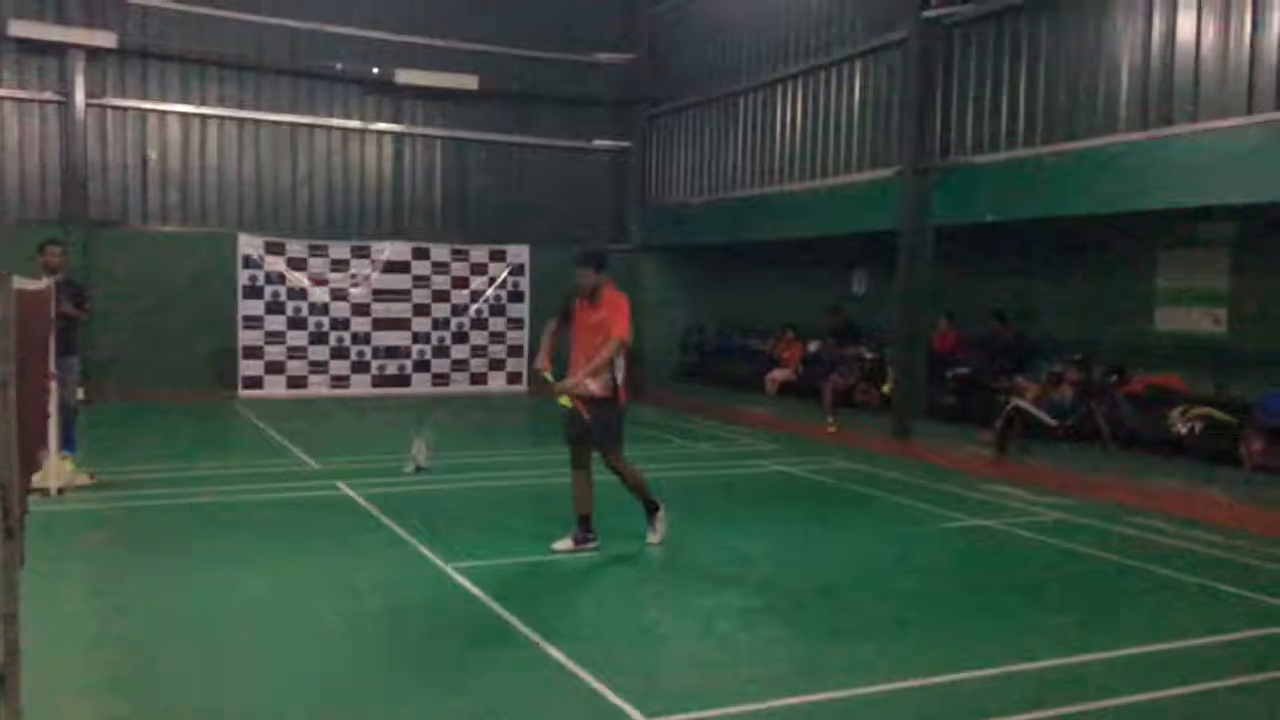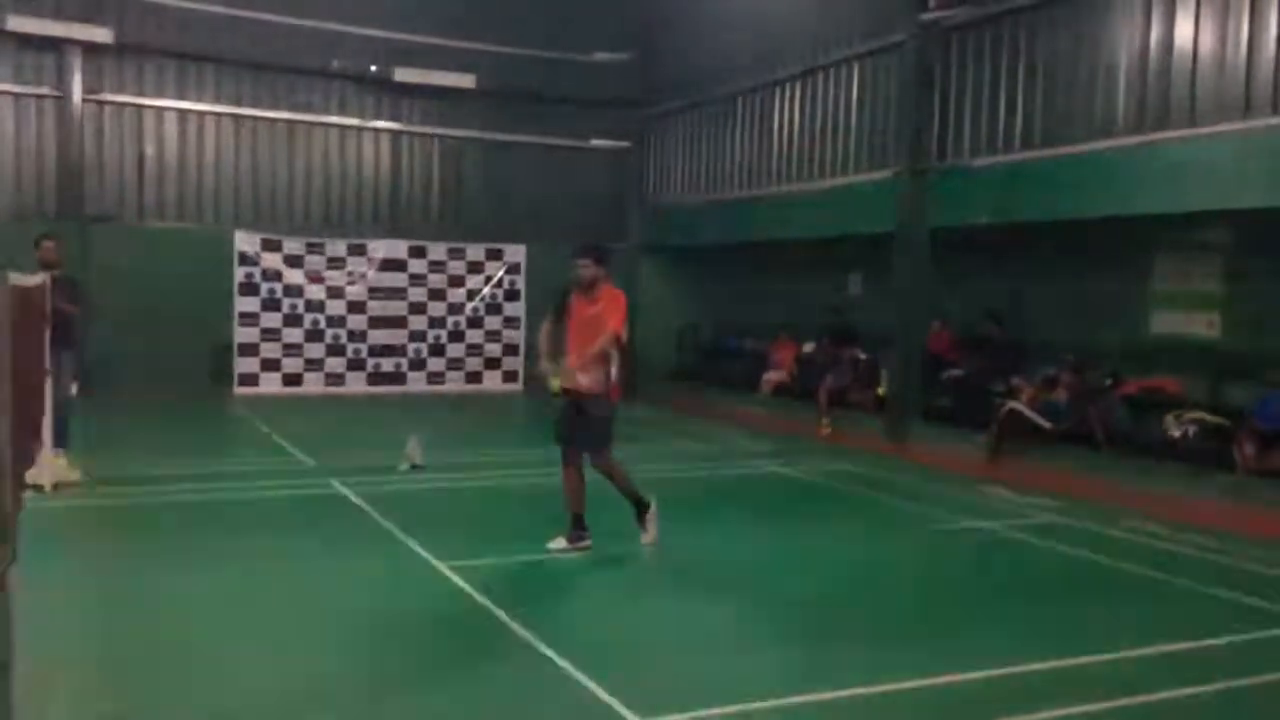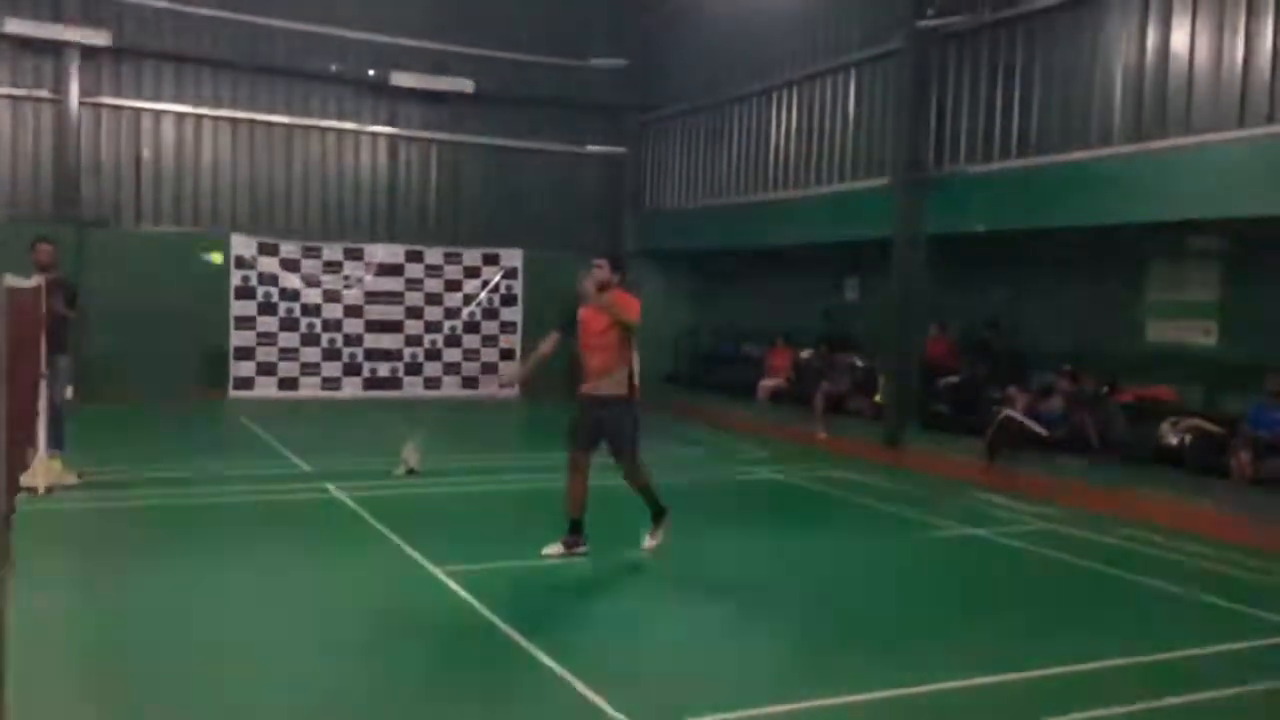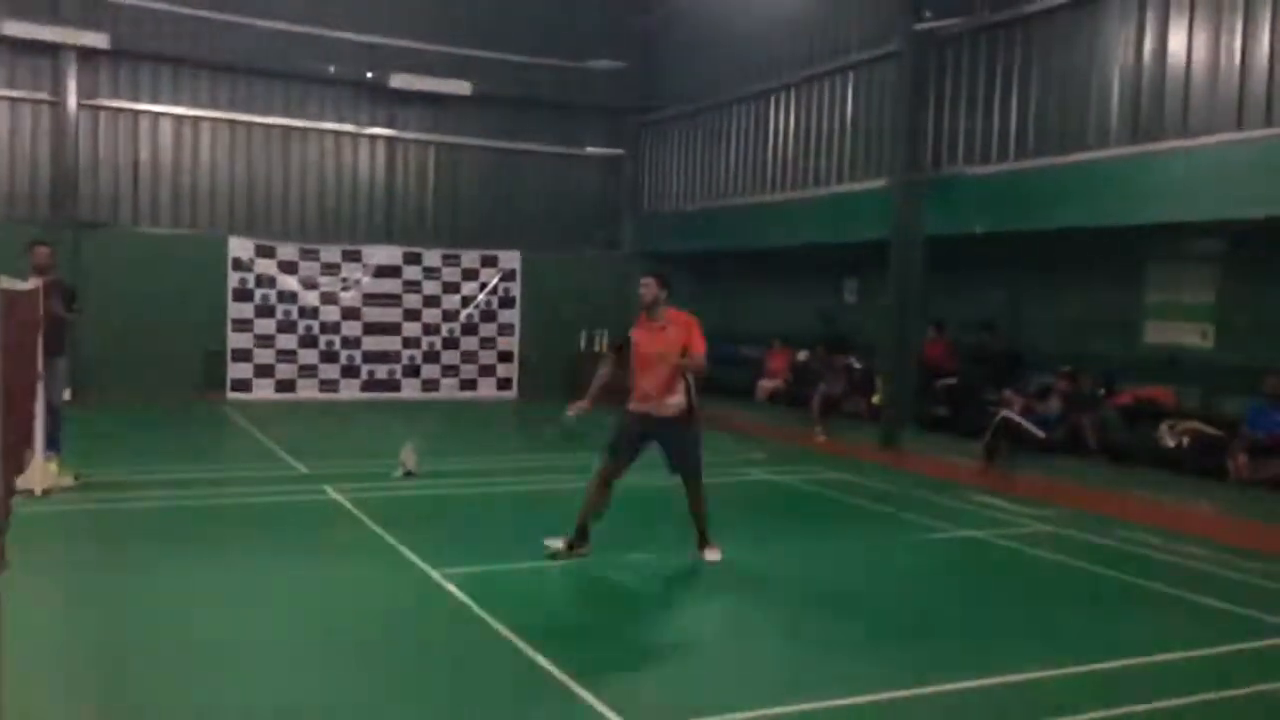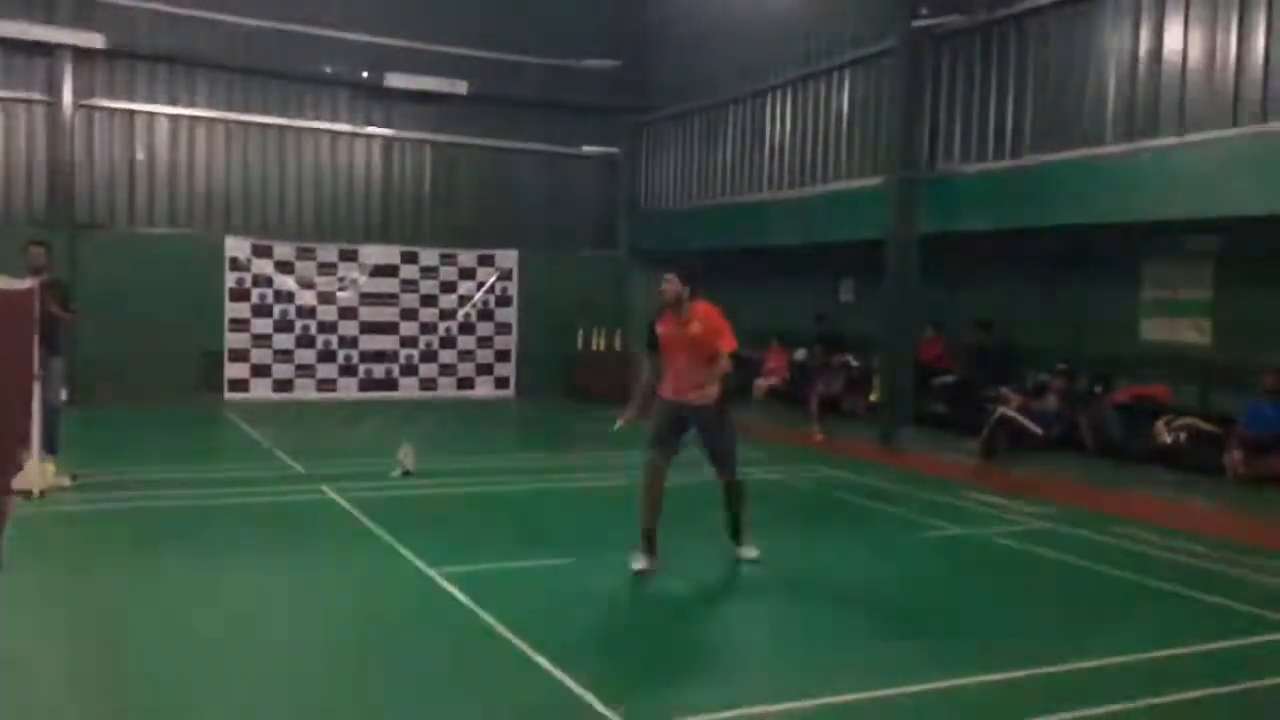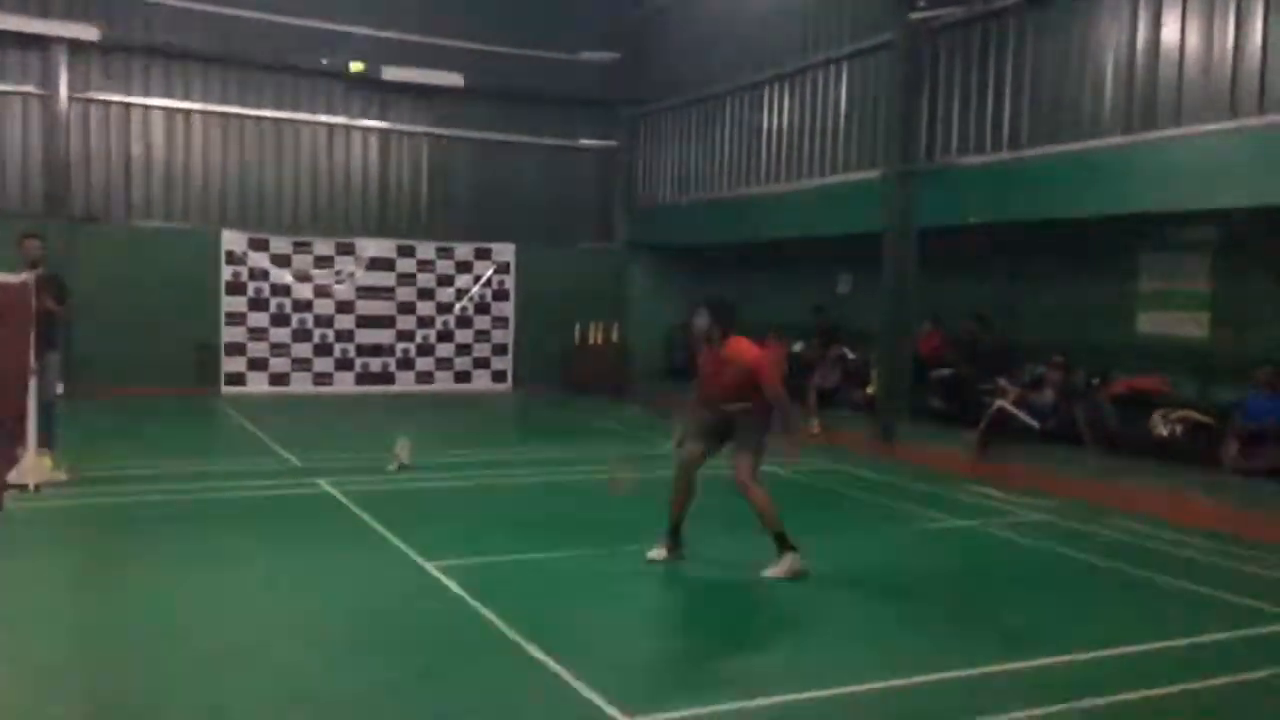
dt=0.3s
person 1, frame 1
left shoulder: (618, 303)
right shoulder: (576, 301)
left elbow: (613, 348)
right elbow: (553, 327)
left wrist: (579, 377)
right wrist: (543, 356)
left hip: (605, 394)
right hip: (576, 393)
left knee: (613, 459)
right knee: (578, 460)
left ankle: (653, 509)
right ankle: (585, 532)
person 1, frame 2
left shoulder: (614, 299)
right shoulder: (573, 297)
left elbow: (606, 340)
right elbow: (550, 325)
left wrist: (572, 363)
right wrist: (546, 358)
left hip: (598, 391)
right hip: (570, 389)
left knee: (600, 459)
right knee: (570, 459)
left ankle: (643, 507)
right ankle: (579, 531)
person 1, frame 3
left shoulder: (628, 304)
right shoulder: (581, 307)
left elbow: (631, 324)
right elbow: (554, 340)
left wrist: (598, 300)
right wrist: (522, 371)
left hip: (619, 396)
right hip: (589, 395)
left knee: (629, 464)
right knee: (577, 463)
left ankle: (658, 514)
right ankle: (575, 536)
person 1, frame 4
left shoulder: (685, 323)
right shoulder: (633, 327)
left elbow: (700, 364)
right elbow: (610, 364)
left wrist: (678, 362)
right wrist: (587, 400)
left hip: (677, 415)
right hip: (638, 413)
left knee: (692, 480)
right knee: (606, 474)
left ankle: (703, 541)
right ankle: (577, 539)
person 1, frame 5
left shoulder: (710, 316)
right shoulder: (660, 321)
left elbow: (725, 362)
right elbow: (651, 364)
left wrist: (705, 380)
right wrist: (635, 405)
left hip: (708, 403)
right hip: (670, 401)
left knee: (728, 473)
right knee: (654, 468)
left ankle: (737, 538)
right ankle: (648, 549)
person 1, frame 6
left shoulder: (748, 355)
right shoulder: (704, 351)
left elbow: (775, 394)
right elbow: (701, 388)
left wrist: (788, 425)
right wrist: (687, 428)
left hip: (751, 412)
right hip: (719, 412)
left knee: (743, 478)
right knee: (686, 464)
left ankle: (788, 552)
right ankle: (672, 542)
person 2, frame 1
left shoulder: (74, 288)
left elbow: (85, 317)
left wrist: (70, 311)
left hip: (68, 351)
left knee: (67, 403)
left ankle: (67, 451)
person 2, frame 2
left shoulder: (69, 283)
left elbow: (80, 312)
left wrist: (64, 307)
left hip: (63, 346)
left knee: (62, 398)
left ankle: (60, 448)
person 2, frame 3
left shoulder: (65, 286)
left elbow: (75, 315)
left wrist: (61, 310)
left hip: (58, 350)
left knee: (56, 401)
left ankle: (55, 450)
person 2, frame 4
left shoulder: (63, 287)
left elbow: (73, 317)
left wrist: (58, 312)
left hip: (55, 352)
left knee: (54, 403)
left ankle: (53, 453)
person 2, frame 5
left shoulder: (58, 287)
left elbow: (69, 317)
left wrist: (54, 311)
left hip: (51, 352)
left knee: (51, 404)
left ankle: (50, 455)
person 2, frame 6
left shoulder: (54, 281)
left elbow: (64, 312)
left wrist: (49, 306)
left hip: (48, 347)
left knee: (47, 399)
left ankle: (45, 449)
